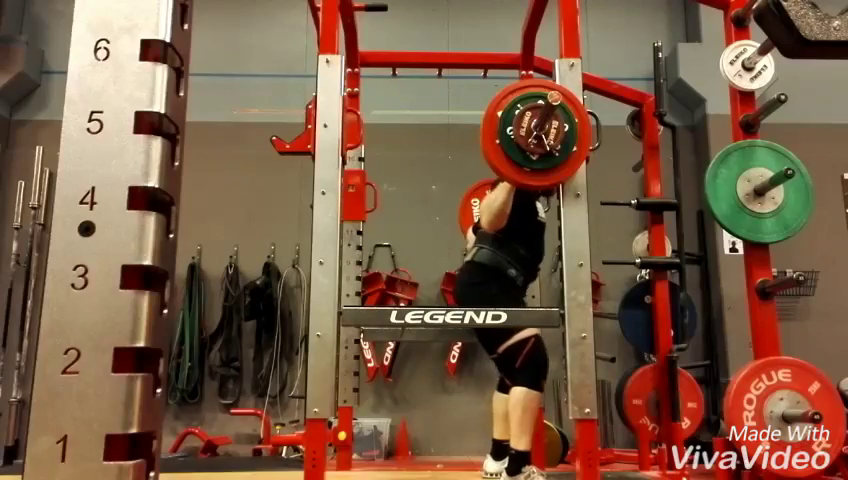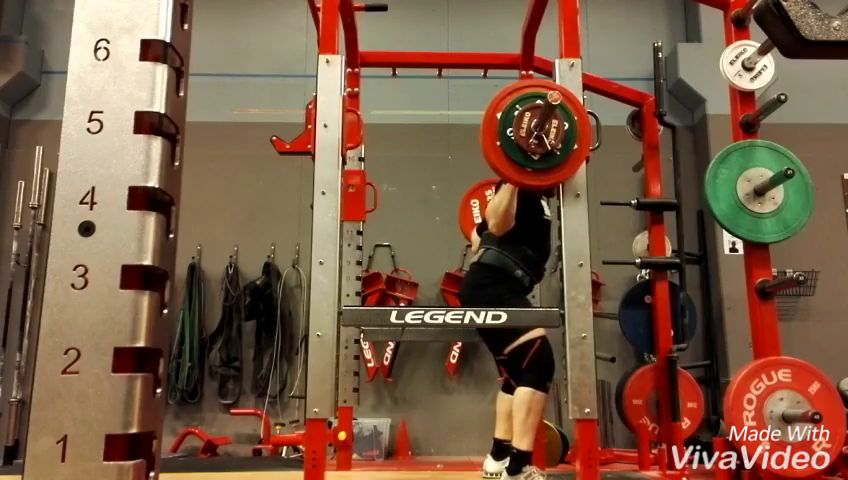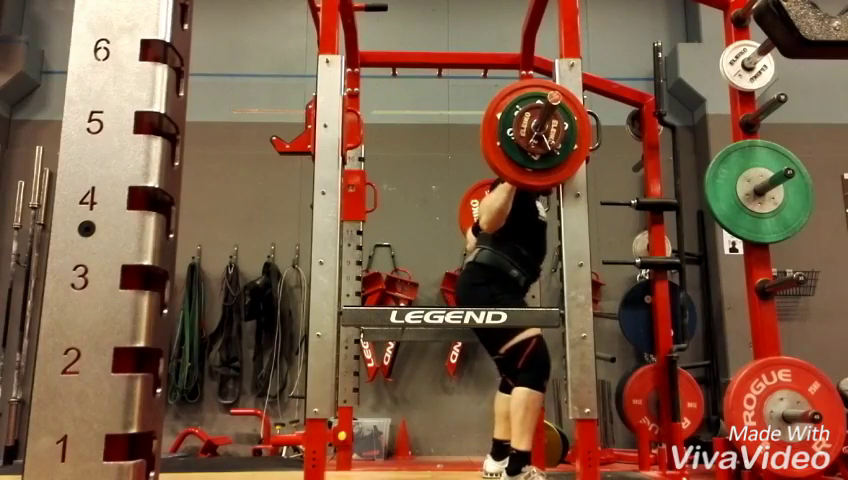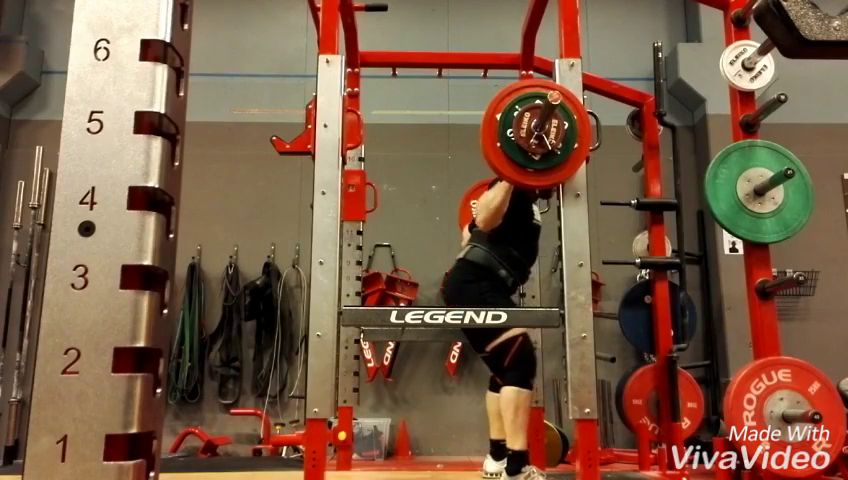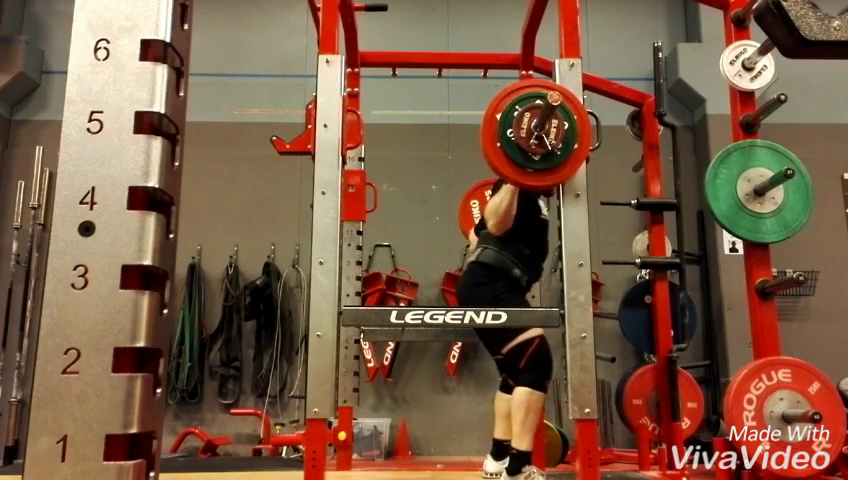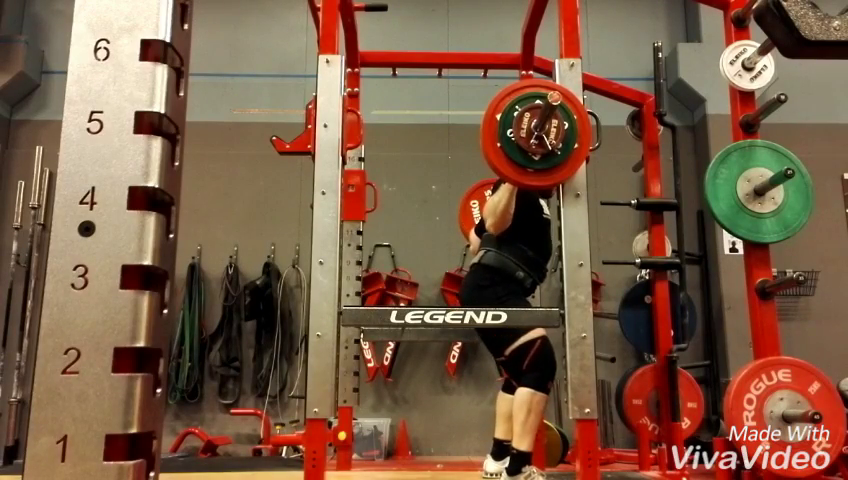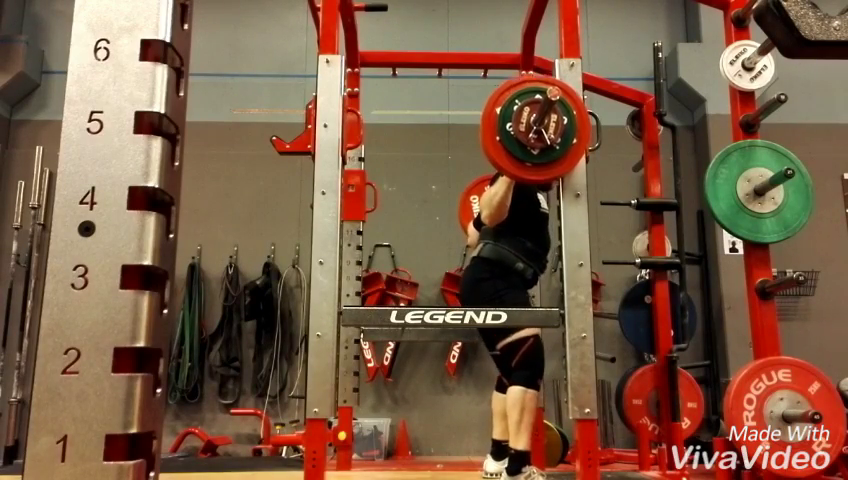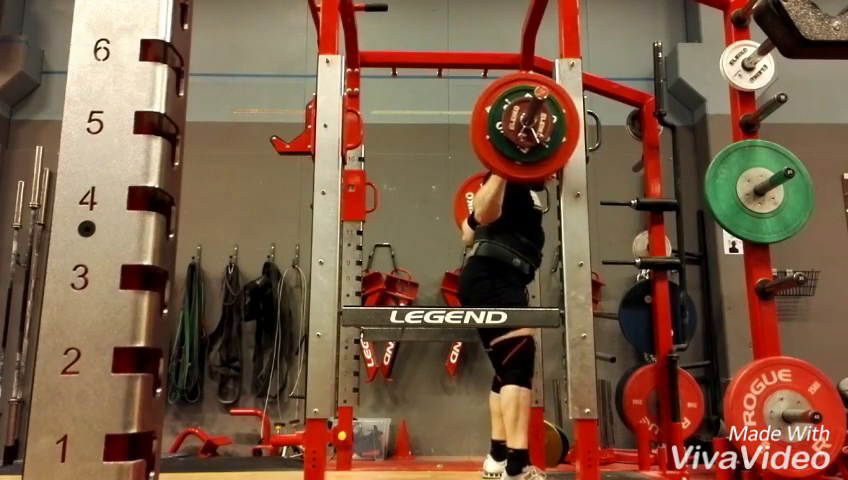
dt=0.4s
person 1, frame 1
left shoulder: (524, 196)
right shoulder: (520, 190)
left elbow: (474, 235)
right elbow: (490, 221)
right wrist: (510, 177)
left hip: (488, 286)
right hip: (485, 285)
left knee: (515, 370)
right knee: (531, 363)
person 1, frame 2
left shoulder: (527, 196)
right shoulder: (525, 190)
left elbow: (478, 238)
right elbow: (498, 224)
left hip: (493, 288)
right hip: (491, 287)
left knee: (521, 370)
right knee: (538, 365)
person 1, frame 3
left shoulder: (524, 196)
right shoulder: (520, 189)
left elbow: (474, 235)
right elbow: (488, 221)
right wrist: (511, 178)
left hip: (489, 287)
right hip: (486, 287)
left knee: (517, 370)
right knee: (534, 364)
person 1, frame 4
left shoulder: (523, 199)
right shoulder: (517, 191)
left elbow: (470, 232)
right elbow: (485, 218)
right wrist: (510, 177)
left hip: (477, 286)
right hip: (474, 285)
left knee: (506, 368)
right knee: (519, 364)
person 1, frame 5
left shoulder: (527, 195)
right shoulder: (522, 190)
left elbow: (476, 236)
right elbow: (497, 224)
left hip: (490, 287)
right hip: (489, 287)
left knee: (517, 371)
right knee: (536, 364)
person 1, frame 6
left shoulder: (528, 197)
right shoulder: (522, 189)
left elbow: (476, 242)
right elbow: (495, 223)
left hip: (494, 290)
right hip: (492, 289)
left knee: (521, 372)
right knee: (540, 365)
person 1, frame 7
left shoulder: (525, 190)
right shoulder: (521, 184)
left elbow: (473, 237)
right elbow: (491, 214)
right wrist: (509, 172)
left hip: (492, 284)
right hip: (493, 283)
left knee: (512, 368)
right knee: (527, 365)
person 1, frame 8
left shoulder: (517, 189)
right shoulder: (515, 182)
left elbow: (468, 234)
right elbow: (484, 214)
left hip: (492, 281)
right hip: (493, 280)
left knee: (508, 368)
right knee: (518, 366)
